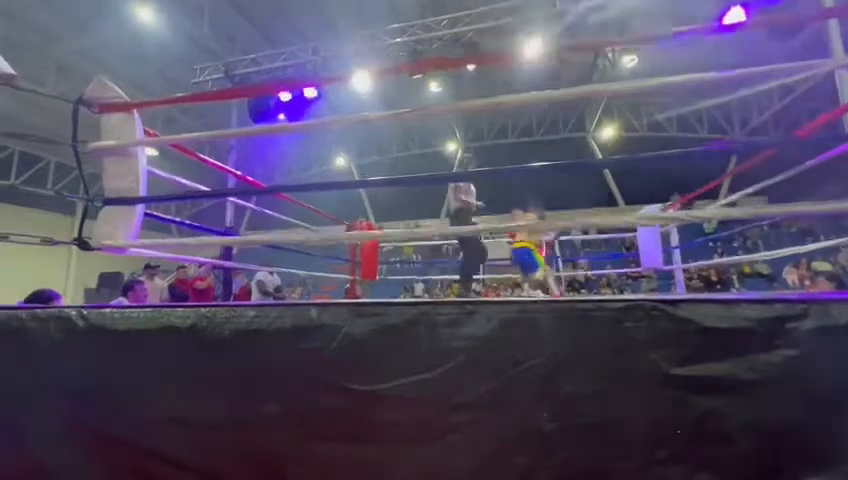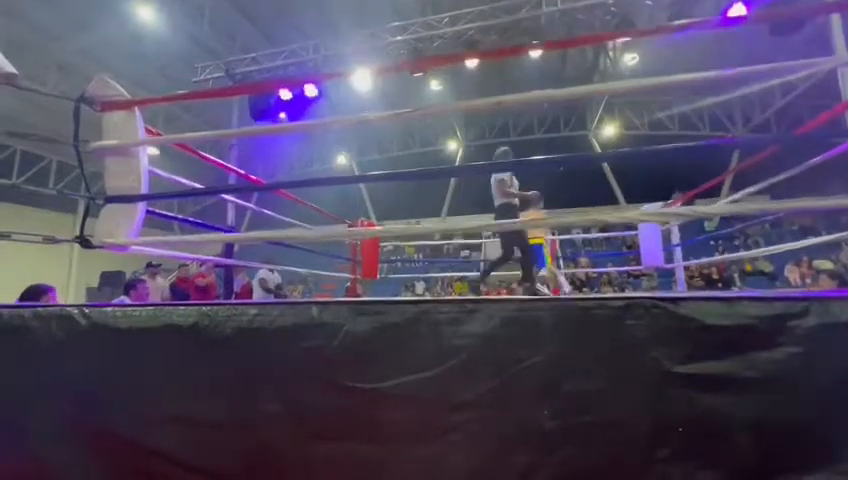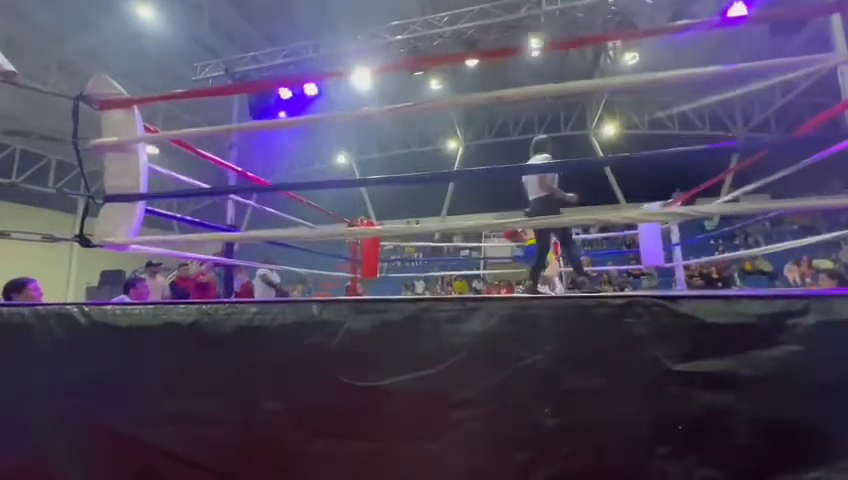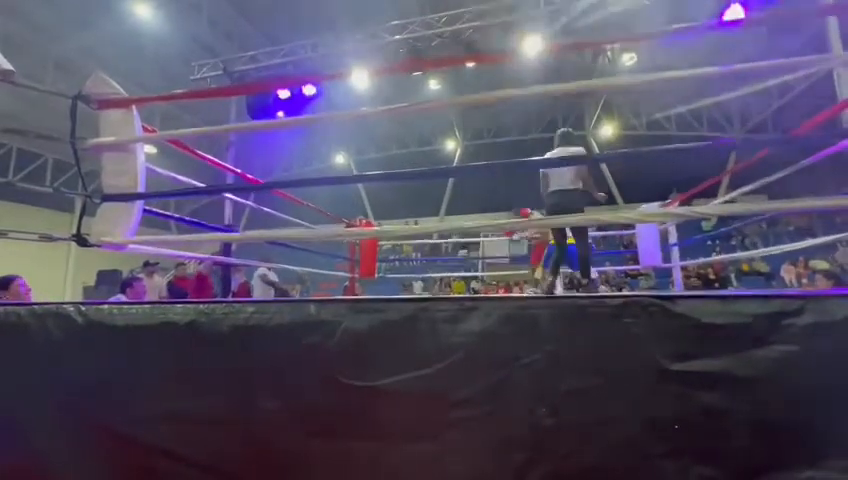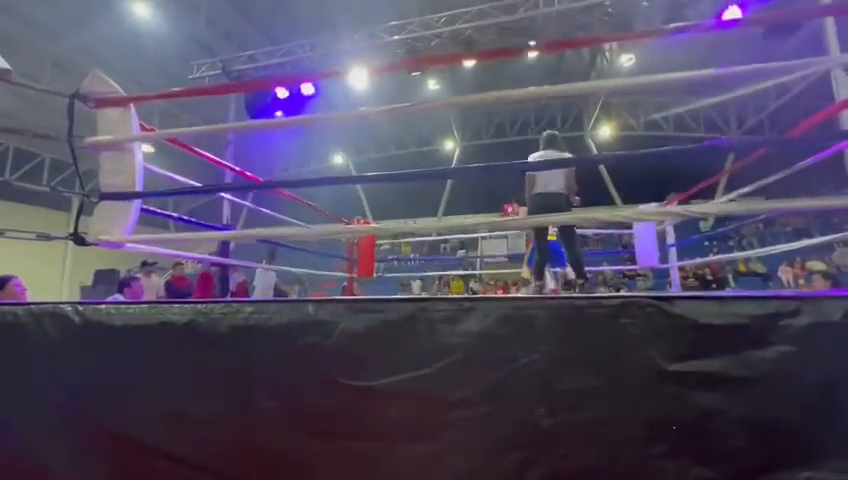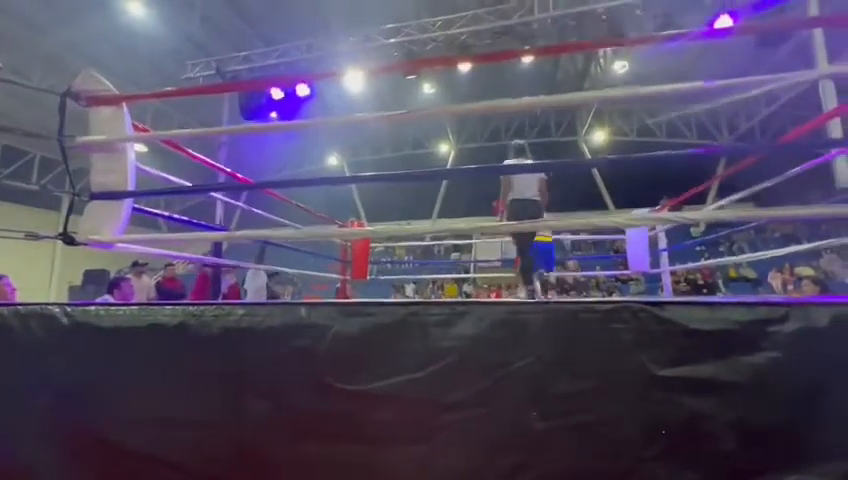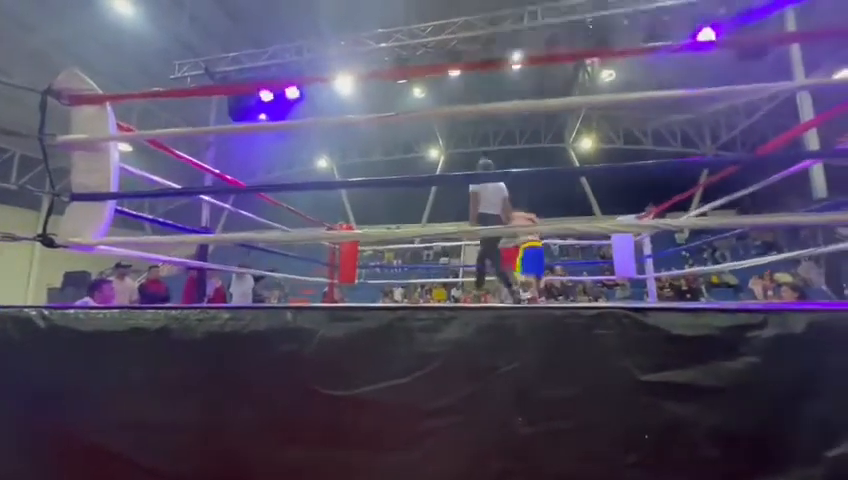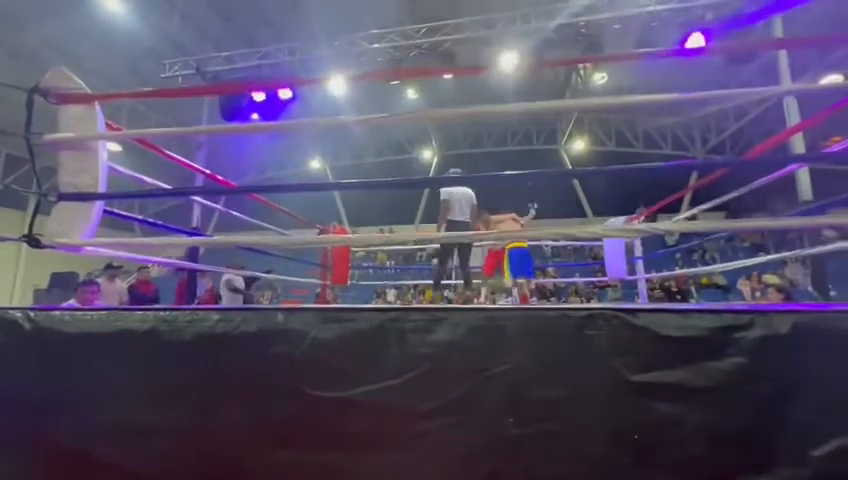
dt=0.4s
person 1, frame 1
left shoulder: (465, 181)
right elbow: (458, 197)
right wrist: (475, 204)
left hip: (464, 217)
right hip: (461, 216)
left knee: (480, 252)
right knee: (472, 253)
right ankle: (465, 288)
person 1, frame 2
left shoulder: (499, 173)
right shoulder: (503, 169)
right elbow: (503, 191)
right wrist: (527, 195)
left hip: (506, 214)
right hip: (507, 213)
right knee: (526, 250)
person 1, frame 3
right shoulder: (545, 158)
right elbow: (544, 184)
right wrist: (565, 196)
left hip: (534, 209)
right hip: (547, 206)
left knee: (542, 250)
right knee: (568, 244)
left ankle: (532, 285)
right ankle: (583, 281)
person 1, frame 4
left shoulder: (547, 157)
right shoulder: (579, 151)
left elbow: (543, 186)
right elbow: (583, 176)
left wrist: (549, 203)
right wrist: (596, 194)
left hip: (552, 201)
right hip: (573, 199)
left knee: (560, 246)
right knee: (582, 243)
left ankle: (551, 281)
right ankle: (586, 283)
person 1, frame 5
left shoulder: (533, 158)
right shoulder: (566, 157)
left elbow: (528, 187)
right elbow: (570, 184)
left wrist: (530, 207)
right wrist: (572, 199)
left hip: (538, 202)
right hip: (559, 201)
left knee: (541, 247)
right knee: (571, 244)
left ankle: (538, 285)
right ankle: (582, 283)
person 1, frame 6
left shoulder: (508, 164)
left elbow: (505, 191)
right elbow: (544, 192)
left wrist: (501, 212)
right wrist: (541, 210)
left hip: (517, 207)
right hip: (534, 208)
left knee: (522, 249)
right knee: (527, 248)
left ankle: (530, 287)
person 1, frame 7
left shoulder: (476, 181)
right shoulder: (501, 184)
left elbow: (474, 204)
right elbow: (507, 208)
left wrist: (472, 223)
right wrist: (506, 225)
left hip: (484, 220)
right hip: (497, 222)
left knee: (494, 259)
right knee: (482, 258)
left ankle: (511, 289)
right ankle: (478, 292)
person 1, frame 8
left shoulder: (446, 189)
right shoulder: (470, 191)
left elbow: (444, 210)
right elbow: (474, 214)
left wrist: (439, 228)
right wrist: (472, 230)
left hip: (452, 227)
right hip: (466, 228)
left knee: (442, 263)
right knee: (465, 264)
left ankle: (435, 293)
right ankle: (469, 290)
